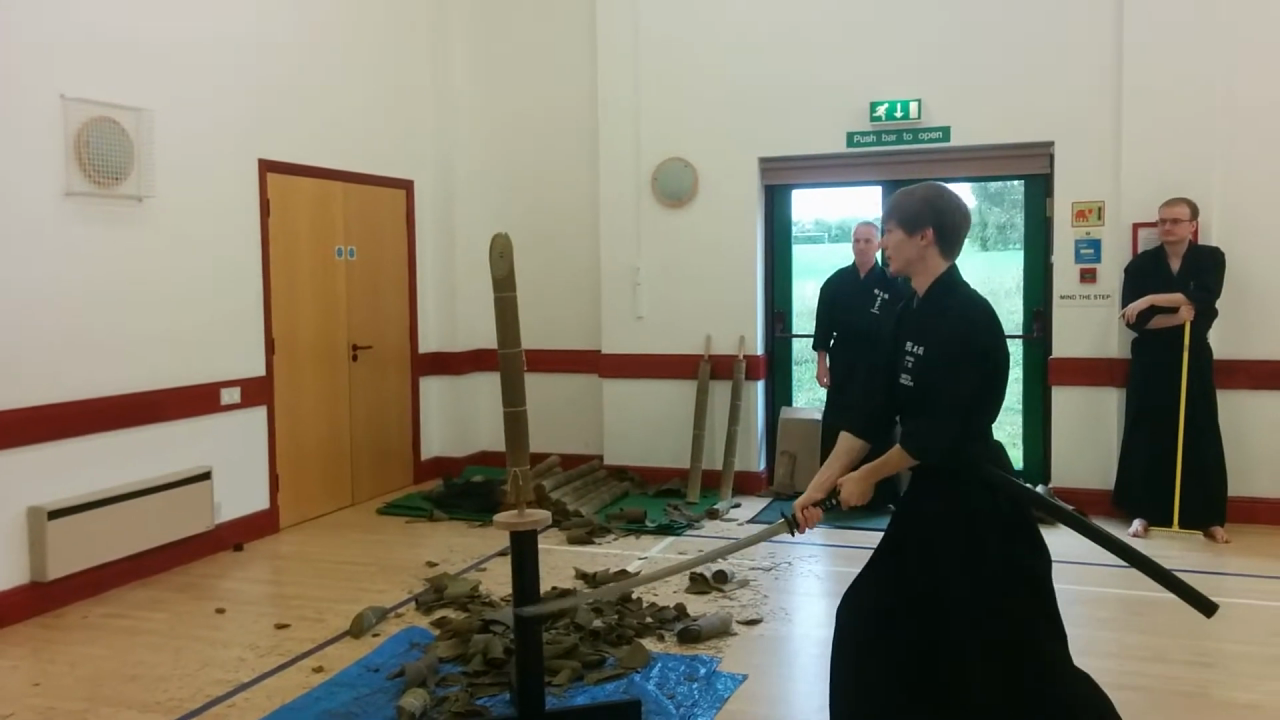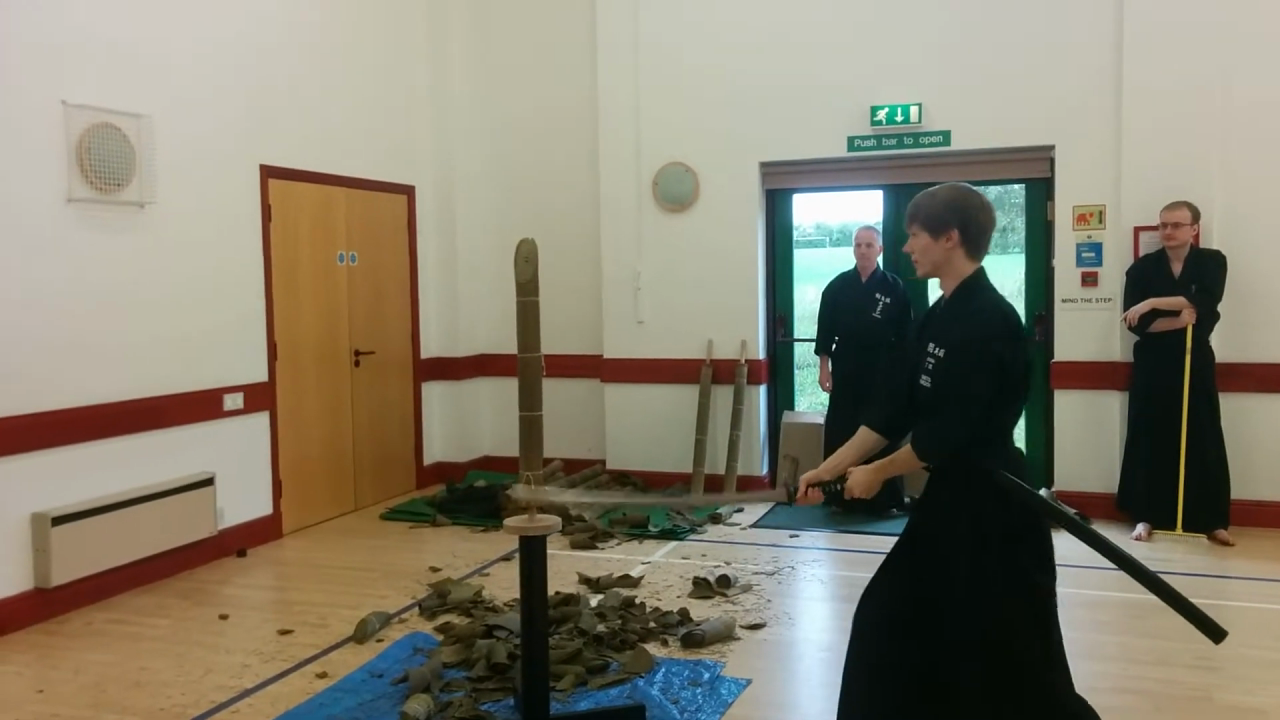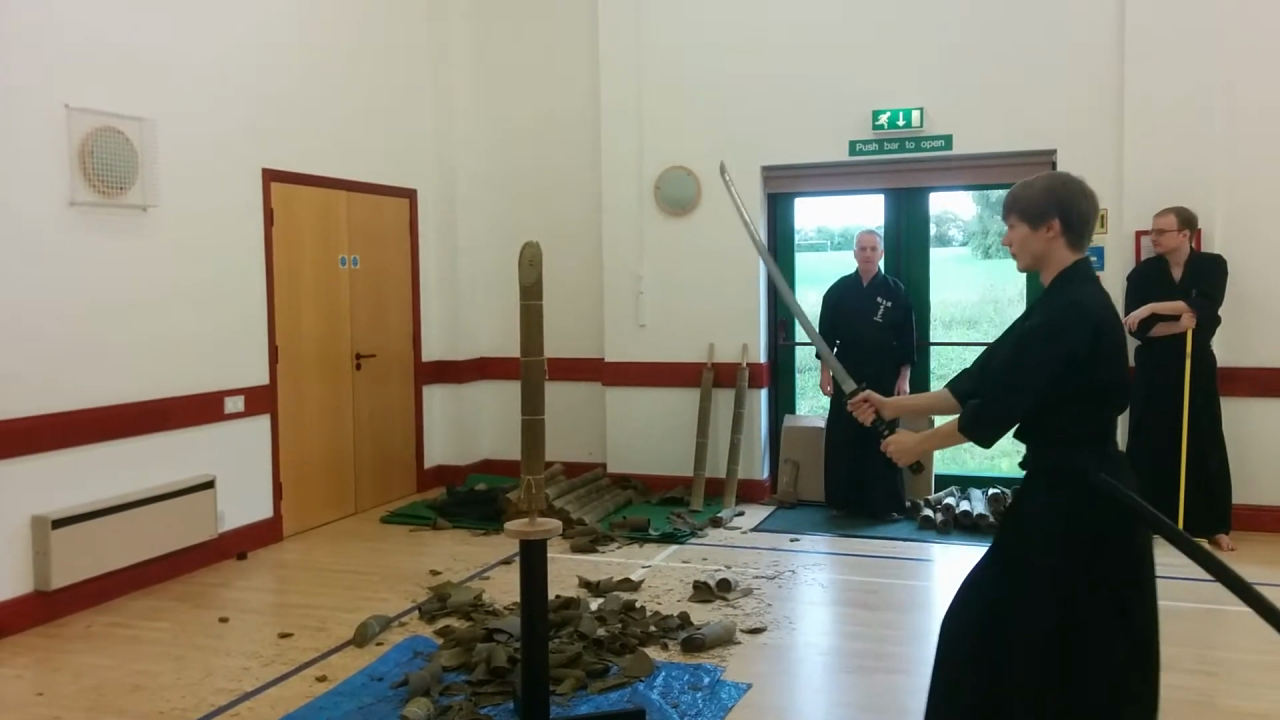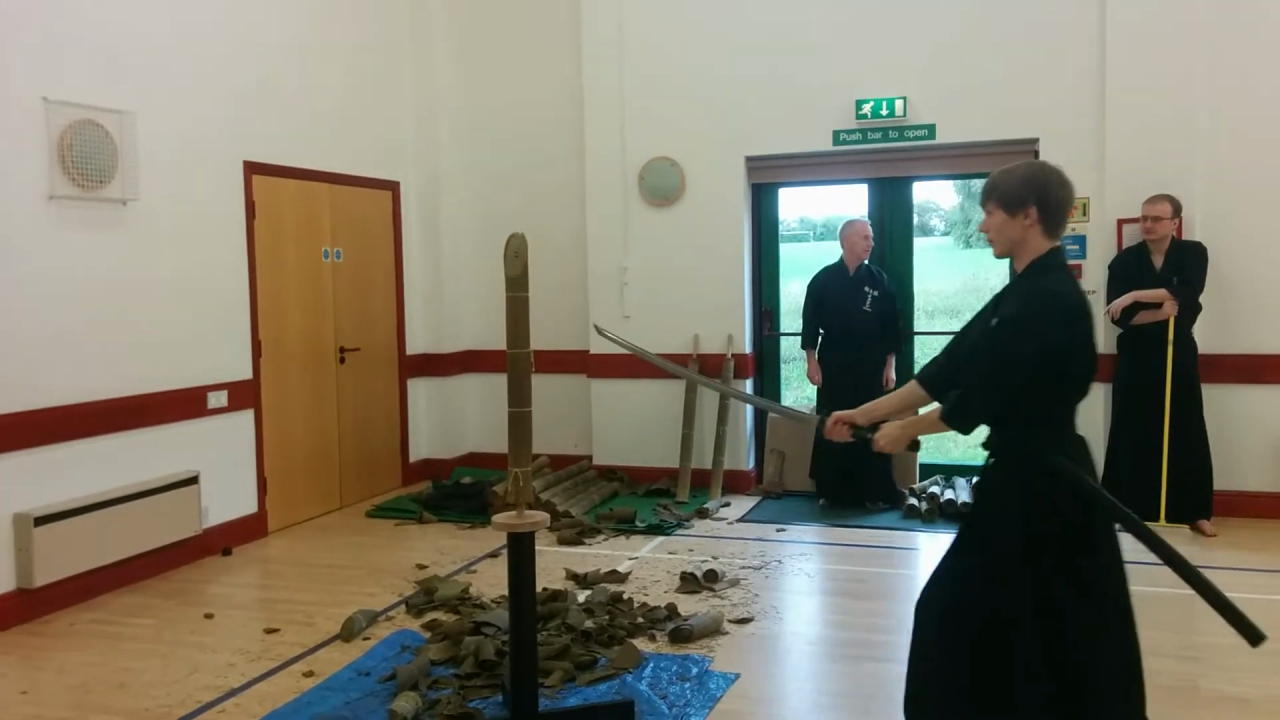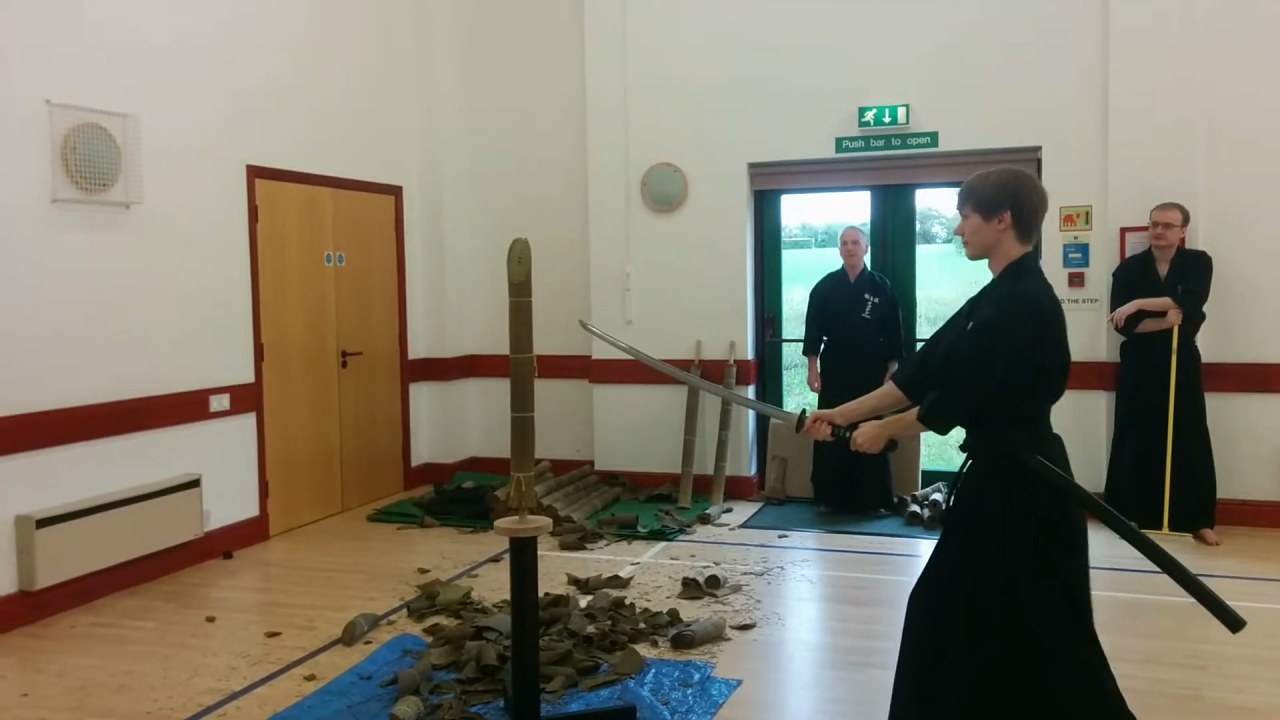
dt=0.5s
person 1, frame 1
left shoulder: (967, 318)
right shoulder: (912, 316)
left elbow: (937, 431)
right elbow: (872, 411)
left wrist: (869, 476)
right wrist: (821, 483)
left hip: (976, 501)
right hip: (934, 495)
left knee: (1016, 648)
right knee: (872, 620)
person 1, frame 2
left shoulder: (990, 323)
right shoulder: (941, 316)
left elbow: (948, 432)
right elbow: (896, 409)
left wrist: (877, 473)
right wrist: (832, 467)
left hip: (990, 504)
right hip: (952, 496)
left knee: (1008, 657)
right knee: (892, 622)
person 1, frame 3
left shoulder: (1073, 313)
right shoulder: (1062, 304)
left elbow: (1000, 405)
right elbow: (985, 379)
left wrist: (921, 443)
right wrist: (897, 405)
left hip: (1082, 503)
right hip: (1060, 492)
left knee: (1091, 663)
right knee: (987, 621)
person 1, frame 4
left shoulder: (1048, 301)
right shoulder: (1027, 292)
left elbow: (981, 395)
right elbow: (951, 368)
left wrist: (905, 430)
right wrist: (866, 413)
left hip: (1041, 483)
right hip: (1022, 474)
left knee: (1070, 640)
right knee: (960, 610)
person 1, frame 5
left shoulder: (1022, 304)
right shoulder: (1003, 295)
left elbow: (956, 397)
right elbow: (927, 370)
left wrist: (883, 430)
right wrist: (846, 412)
left hip: (1019, 484)
right hip: (1002, 475)
left knee: (1040, 633)
right knee: (955, 612)
person 2, frame 1
left shoulder: (1211, 259)
right shoulder: (1141, 264)
left elbow: (1202, 300)
right elbow: (1134, 319)
left wrist: (1151, 300)
right wrist: (1177, 316)
left hip: (1193, 358)
right hip: (1151, 360)
left knee: (1201, 437)
right knee: (1146, 435)
left ankle: (1209, 517)
right ankle: (1142, 512)
person 2, frame 2
left shoulder: (1212, 262)
right shoulder: (1142, 268)
left elbow: (1204, 303)
right elbow: (1137, 323)
left wrist: (1153, 303)
right wrist: (1178, 319)
left hip: (1195, 361)
right hip: (1153, 363)
left knee: (1204, 440)
right knee: (1148, 439)
left ankle: (1213, 520)
right ankle: (1146, 516)
person 2, frame 3
left shoulder: (1212, 266)
right shoulder: (1143, 272)
left elbow: (1204, 307)
right elbow: (1136, 327)
left wrist: (1153, 307)
right wrist: (1179, 324)
left hip: (1196, 366)
right hip: (1154, 368)
left knee: (1205, 445)
right knee: (1150, 444)
left ankle: (1214, 525)
person 2, frame 4
left shoulder: (1193, 254)
right shoulder: (1125, 261)
left elbow: (1185, 296)
right elbow: (1119, 315)
left wrist: (1135, 296)
right wrist: (1160, 311)
left hip: (1178, 353)
right hip: (1136, 355)
left knee: (1186, 431)
right knee: (1131, 431)
left ankle: (1195, 511)
right ankle: (1129, 505)
person 2, frame 5
left shoulder: (1198, 263)
right shoulder: (1129, 268)
left elbow: (1189, 304)
right elbow: (1123, 323)
left wrist: (1139, 303)
right wrist: (1165, 320)
left hip: (1181, 361)
right hip: (1140, 364)
left knee: (1190, 441)
right knee: (1134, 440)
left ankle: (1198, 520)
right ankle: (1131, 514)
person 3, frame 1
left shoulder: (891, 284)
right shoulder: (836, 282)
right elbow: (823, 325)
right wrist: (822, 363)
right hip: (843, 367)
left knee: (879, 431)
right knee: (837, 430)
left ankle: (881, 494)
person 3, frame 2
left shoulder: (893, 287)
right shoulder: (837, 286)
left elbow: (905, 333)
right elbow: (825, 329)
right wrist: (824, 367)
left hip: (881, 372)
right hip: (845, 371)
right knee: (840, 433)
left ankle: (885, 499)
right ankle: (843, 497)
person 3, frame 3
left shoulder: (894, 291)
right shoulder: (839, 290)
left elbow: (906, 338)
right elbow: (826, 333)
left wrist: (903, 378)
right wrist: (825, 371)
left hip: (883, 376)
right hip: (847, 375)
left knee: (882, 439)
right knee: (842, 439)
left ankle: (886, 504)
right ankle: (844, 501)
person 3, frame 4
left shoulder: (878, 280)
right shoulder: (823, 280)
left elbow: (891, 326)
right elbow: (810, 323)
left wrist: (890, 366)
right wrist: (812, 362)
left hip: (870, 367)
right hip: (833, 365)
left ankle: (874, 493)
right ankle: (832, 491)
person 3, frame 5
left shoulder: (881, 286)
right shoulder: (825, 287)
left elbow: (893, 333)
right elbow: (813, 329)
left wrist: (891, 372)
right wrist: (812, 368)
left hip: (871, 372)
right hip: (834, 371)
left ankle: (874, 500)
right ankle: (832, 497)
